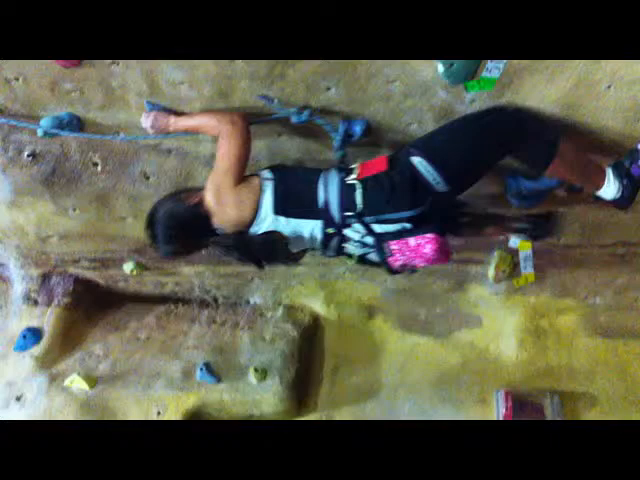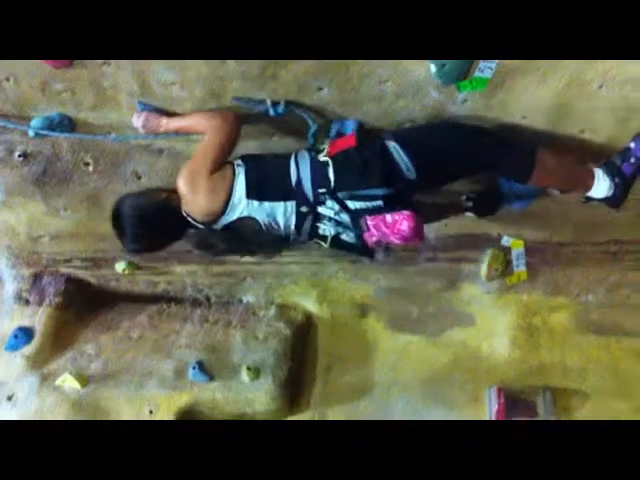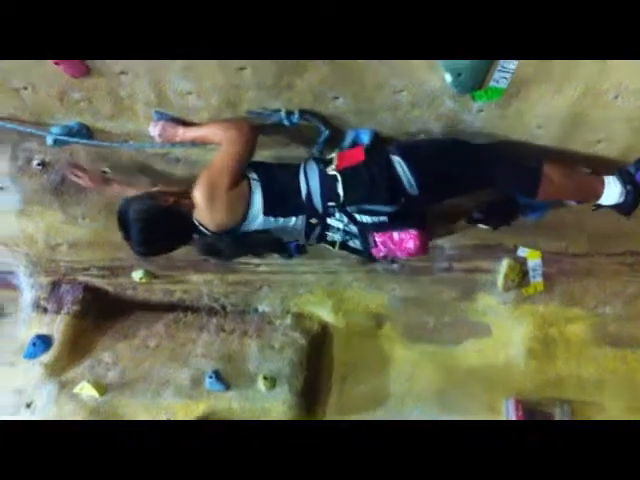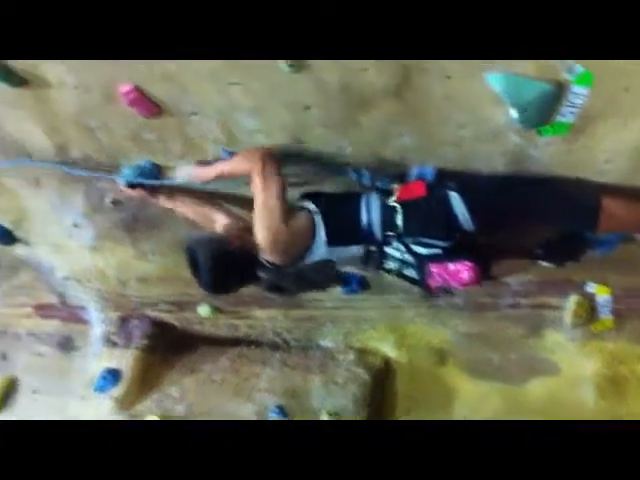
dt=0.4s
person 1, frame 1
left shoulder: (240, 238)
right shoulder: (223, 195)
right elbow: (231, 123)
right wrist: (176, 122)
right hip: (386, 191)
right knee: (511, 123)
person 1, frame 2
left shoulder: (206, 236)
right shoulder: (195, 184)
right elbow: (227, 120)
right wrist: (168, 122)
left hip: (351, 227)
right hip: (353, 170)
right knee: (484, 144)
person 1, frame 3
left shoulder: (209, 240)
right shoulder: (212, 198)
left elbow: (155, 196)
right elbow: (242, 131)
right wrist: (186, 132)
left hip: (359, 231)
right hip: (358, 184)
right knee: (489, 162)
person 1, frame 4
left shoulder: (274, 249)
right shoulder: (274, 235)
left elbow: (218, 217)
right elbow: (261, 160)
left wrist: (171, 188)
left hip: (409, 254)
right hip: (421, 215)
right knee: (544, 198)
